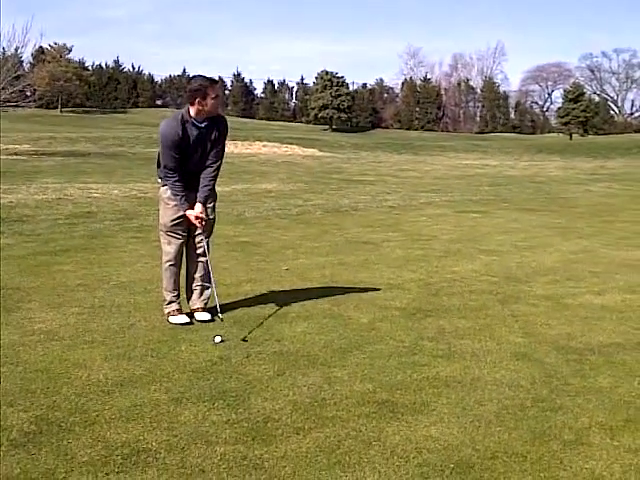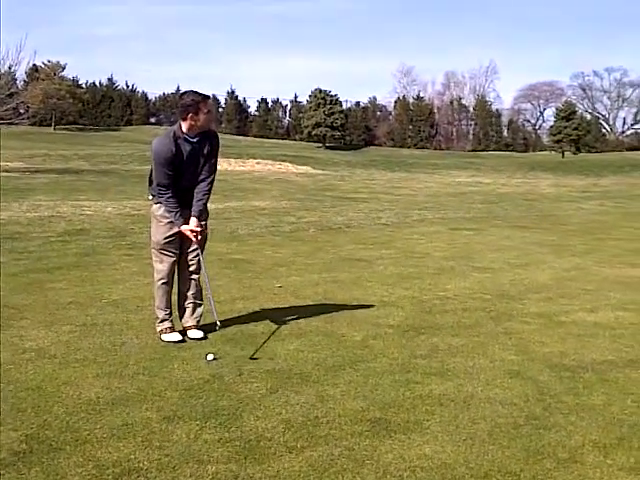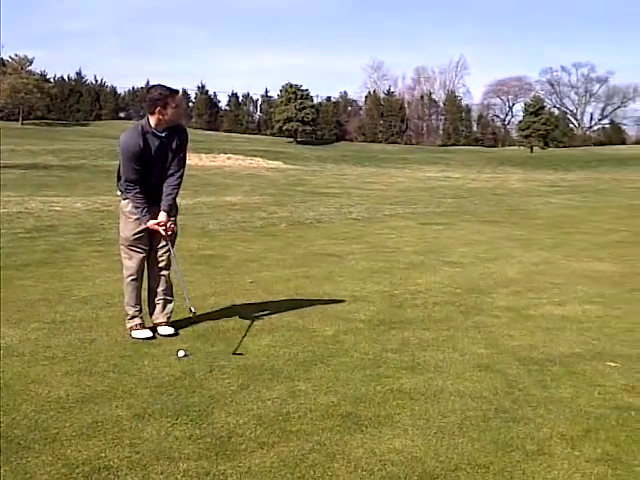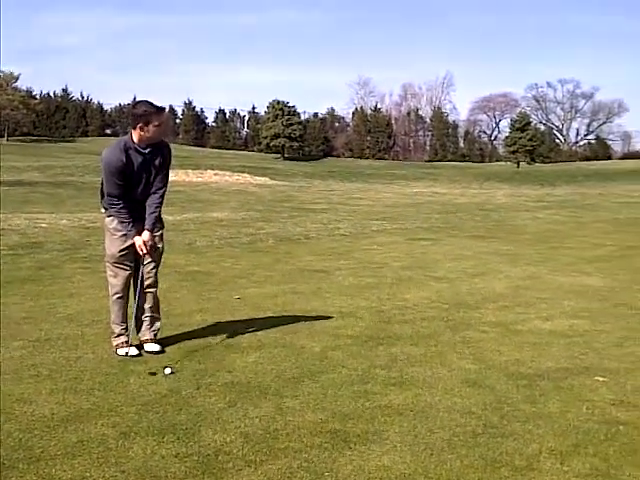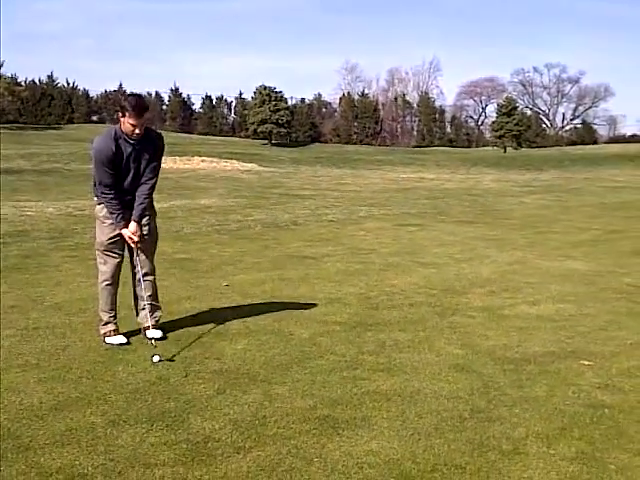
dt=0.4s
person 1, frame 1
left shoulder: (219, 124)
right shoulder: (171, 127)
left elbow: (212, 166)
right elbow: (171, 172)
left wrist: (201, 202)
right wrist: (185, 207)
left hip: (203, 191)
right hip: (174, 191)
left knee: (200, 250)
right knee: (173, 250)
left ankle: (198, 302)
right ankle: (172, 306)
person 1, frame 2
left shoulder: (210, 139)
right shoulder: (164, 144)
left elbow: (205, 180)
right elbow: (165, 189)
left wrist: (195, 217)
right wrist: (180, 223)
left hip: (195, 208)
right hip: (166, 208)
left knee: (192, 267)
right knee: (165, 268)
left ankle: (191, 320)
right ankle: (164, 323)
person 1, frame 3
left shoulder: (179, 134)
right shoulder: (132, 139)
left elbow: (175, 175)
right elbow: (132, 184)
left wrist: (165, 211)
right wrist: (146, 218)
left hip: (164, 203)
right hip: (135, 204)
left knee: (162, 264)
right knee: (134, 265)
left ankle: (161, 316)
right ankle: (134, 320)
person 1, frame 4
left shoulder: (162, 150)
right shoulder: (114, 155)
left elbow: (157, 192)
right elbow: (115, 200)
left wrist: (148, 229)
right wrist: (133, 234)
left hip: (149, 220)
right hip: (120, 220)
left knee: (149, 280)
right knee: (120, 281)
left ankle: (148, 333)
right ankle: (120, 338)
person 1, frame 5
left shoulder: (155, 140)
right shoulder: (104, 144)
left elbow: (148, 183)
right elbow: (107, 189)
left wrist: (136, 220)
right wrist: (121, 225)
left hip: (142, 208)
right hip: (110, 209)
left knee: (146, 267)
right knee: (109, 270)
left ankle: (149, 320)
right ankle: (108, 326)
